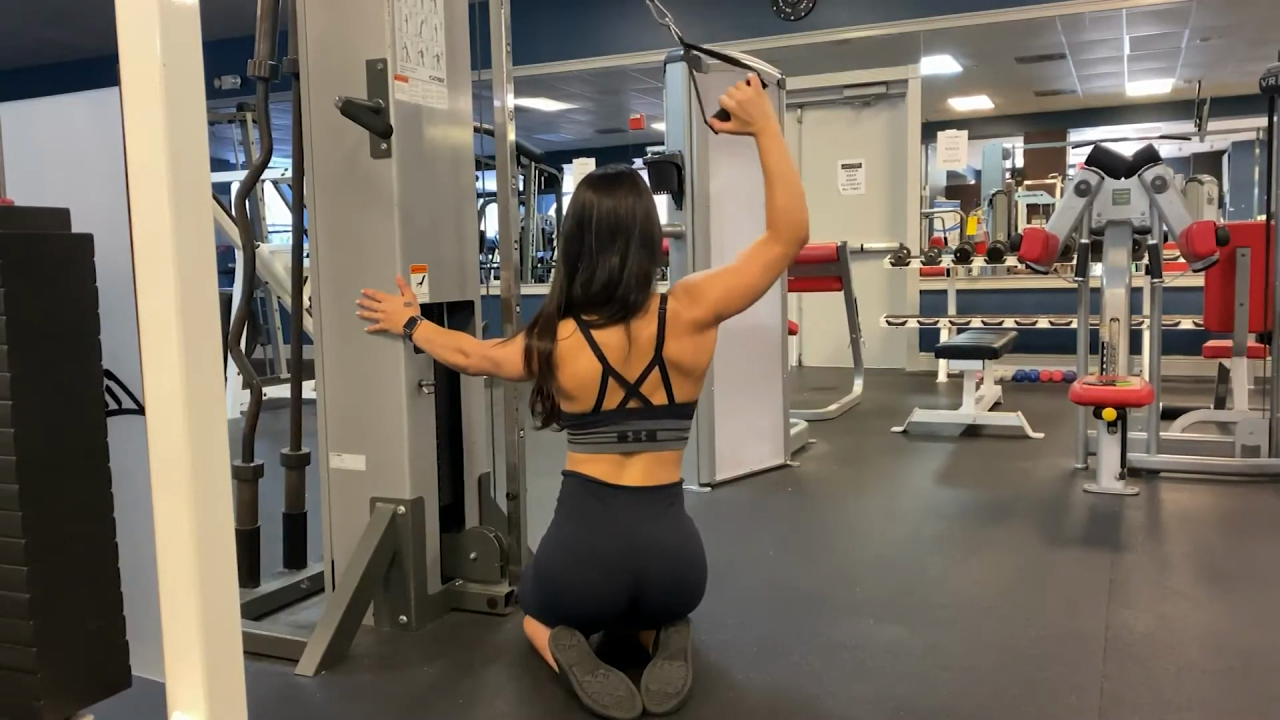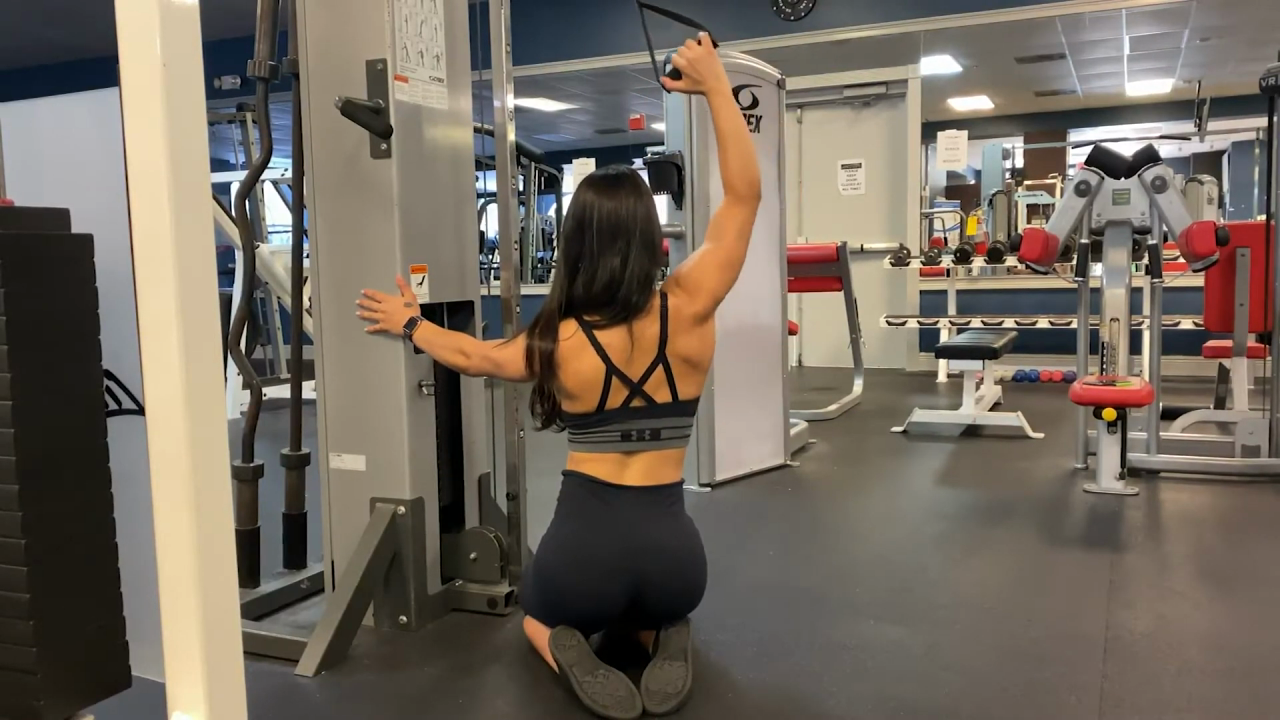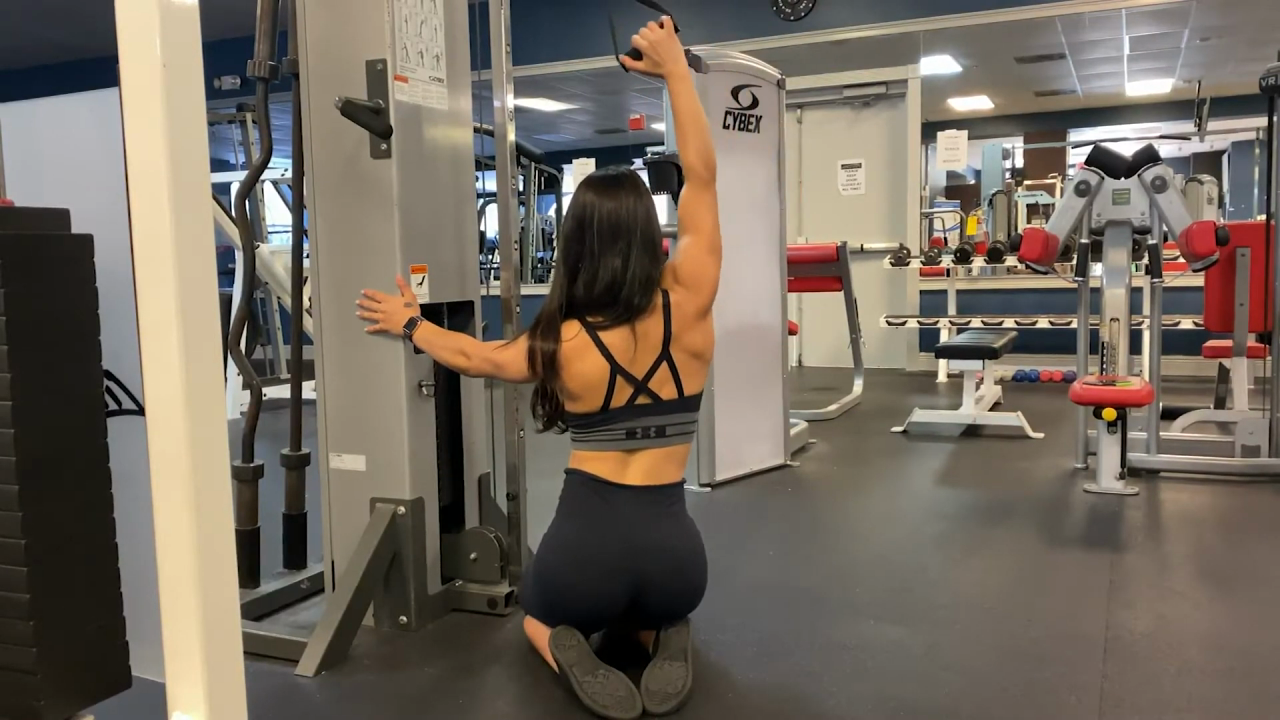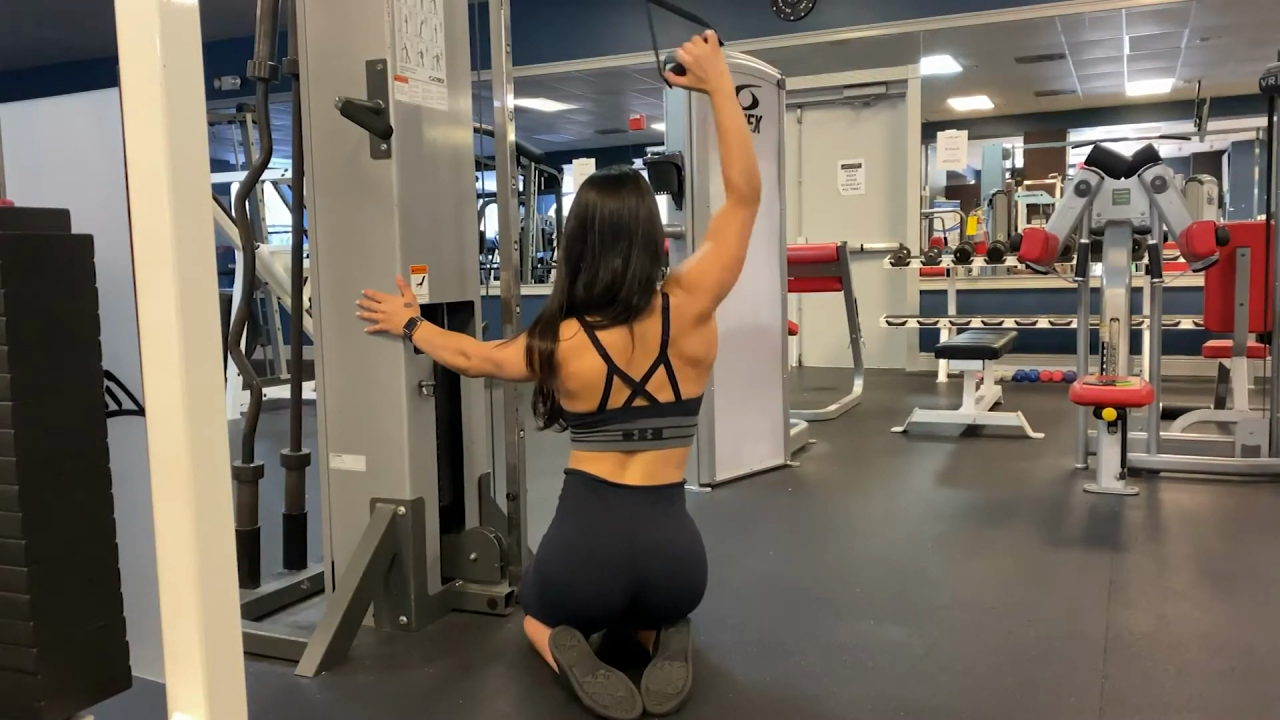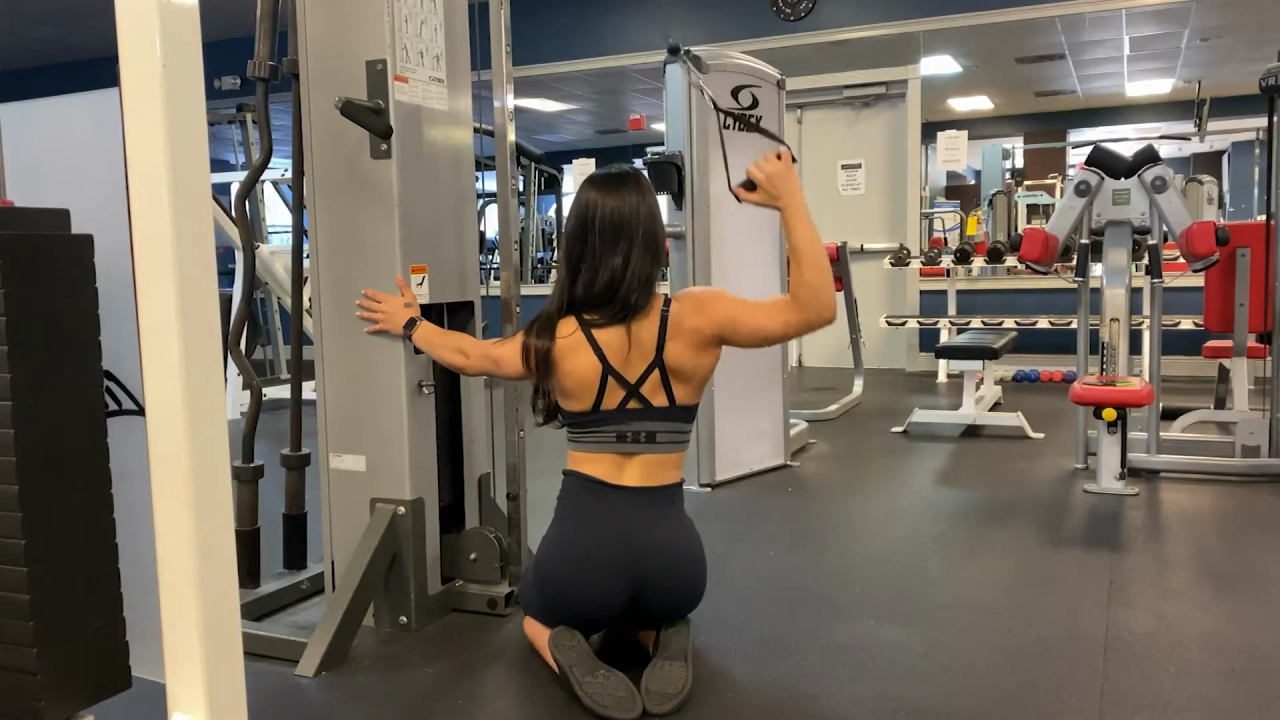
dt=0.5s
person 1, frame 1
left shoulder: (556, 343)
right shoulder: (690, 316)
left elbow: (473, 355)
right elbow: (789, 233)
left wrist: (408, 323)
right wrist: (764, 126)
left hip: (582, 545)
right hip: (671, 550)
left knee: (538, 614)
right knee: (654, 601)
left ankle: (568, 655)
right ankle: (661, 641)
person 1, frame 2
left shoulder: (557, 343)
right shoulder: (688, 311)
left elbow: (476, 357)
right elbow: (745, 194)
left wrist: (409, 322)
right wrist: (715, 84)
left hip: (583, 546)
right hip: (671, 549)
left knee: (539, 614)
right knee: (655, 602)
left ankle: (569, 654)
right ankle: (664, 640)
person 1, frame 3
left shoulder: (560, 343)
right shoulder: (688, 308)
left elbow: (477, 357)
right elbow: (701, 175)
left wrist: (408, 323)
right wrist: (673, 65)
left hip: (584, 543)
right hip: (670, 548)
left knee: (539, 613)
right knee: (656, 603)
left ankle: (568, 655)
right ankle: (663, 640)
person 1, frame 4
left shoulder: (559, 342)
right shoulder: (690, 311)
left elbow: (476, 356)
right elbow: (744, 194)
left wrist: (409, 324)
right wrist: (718, 82)
left hip: (583, 544)
right hip: (671, 549)
left knee: (539, 613)
right knee: (652, 600)
left ankle: (567, 654)
right ankle: (661, 640)
person 1, frame 5
left shoulder: (557, 339)
right shoulder: (696, 318)
left elbow: (472, 355)
right elbow: (816, 307)
left wrist: (409, 324)
right wrist: (790, 198)
left hip: (582, 548)
right hip: (670, 552)
left knee: (538, 612)
right knee: (651, 602)
left ankle: (567, 655)
right ankle: (663, 640)
